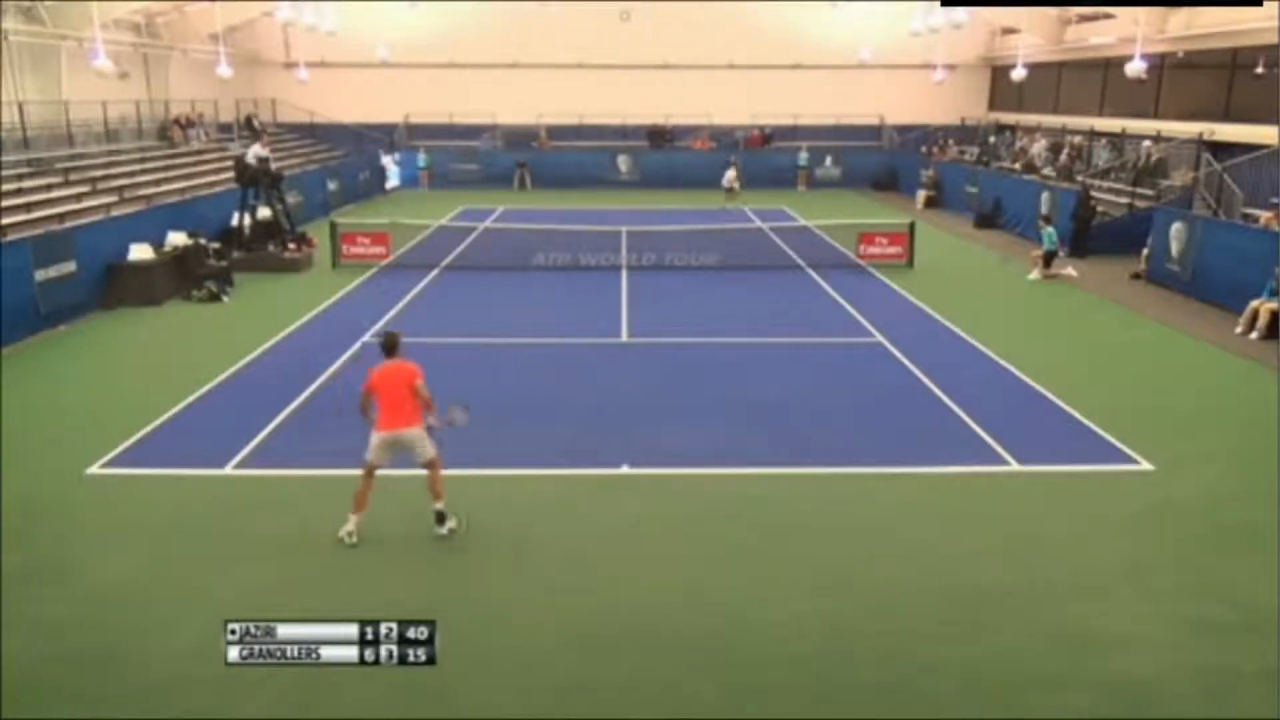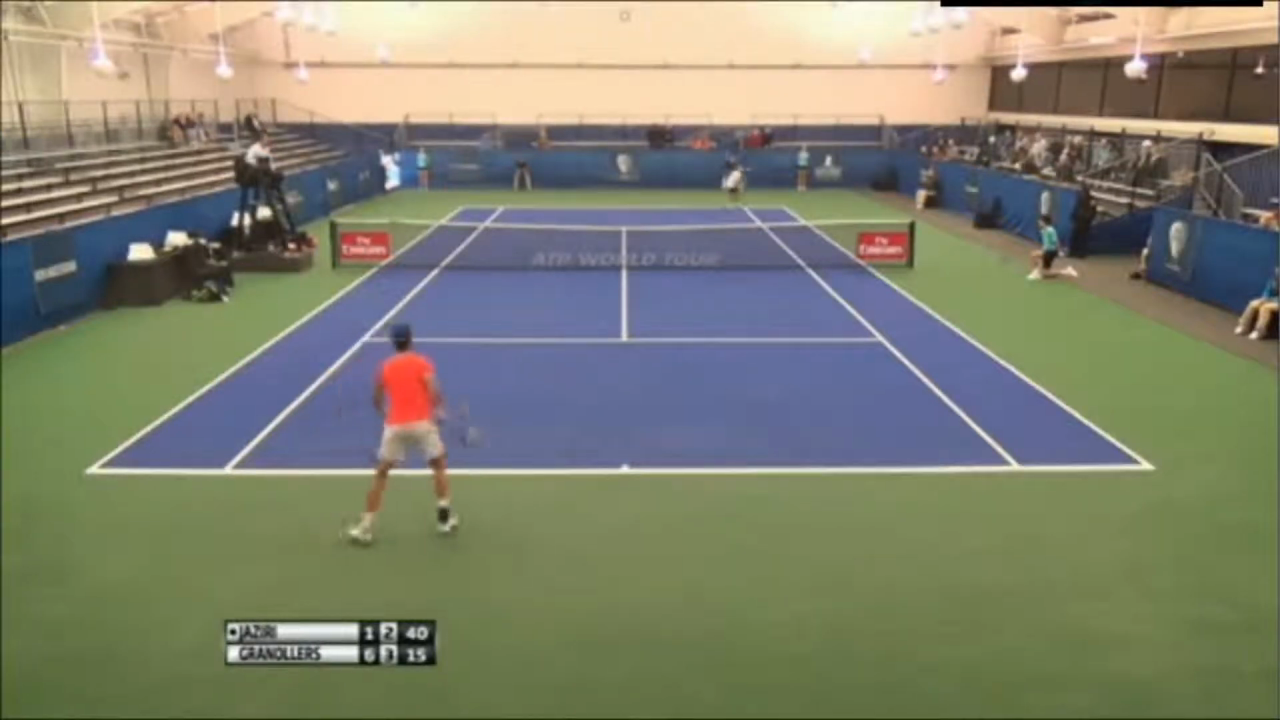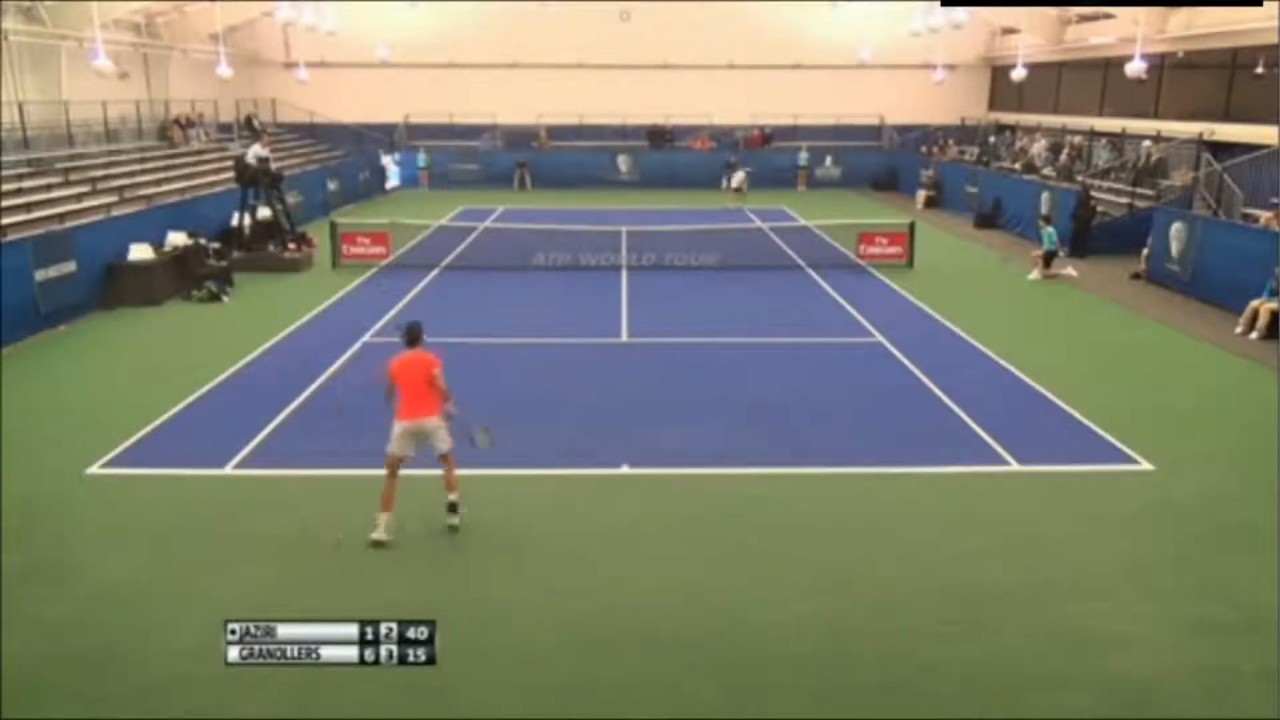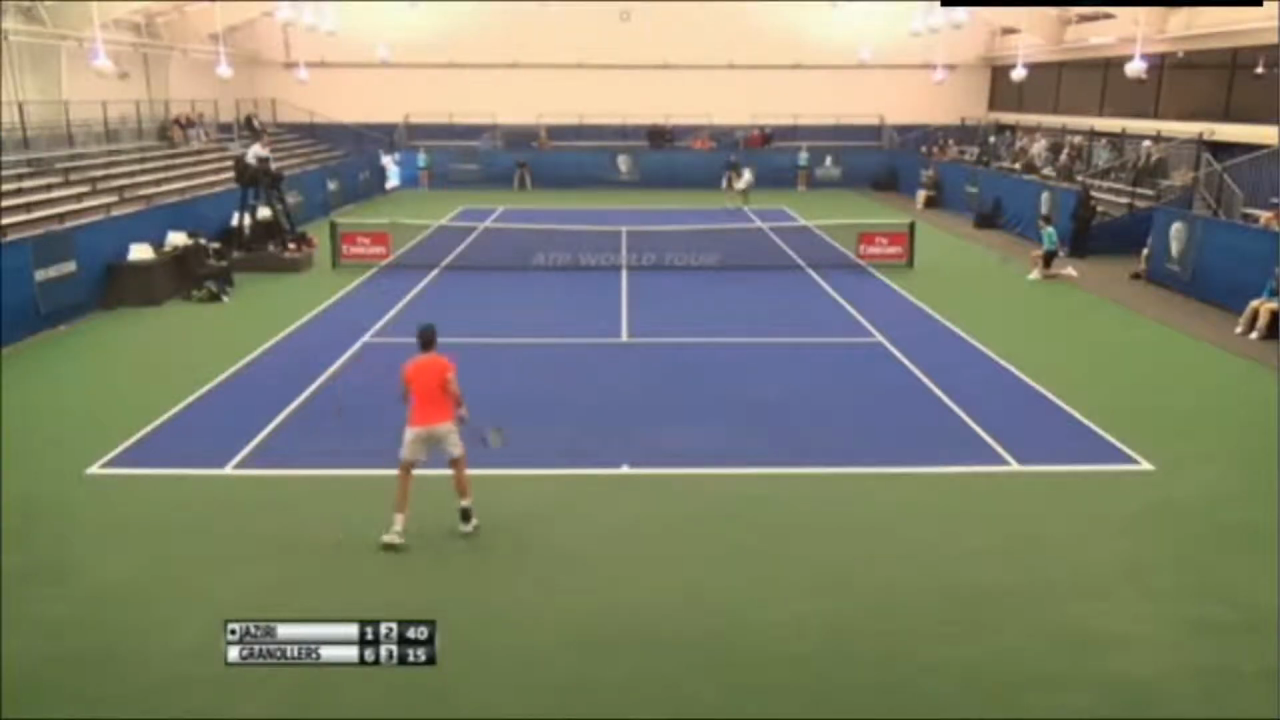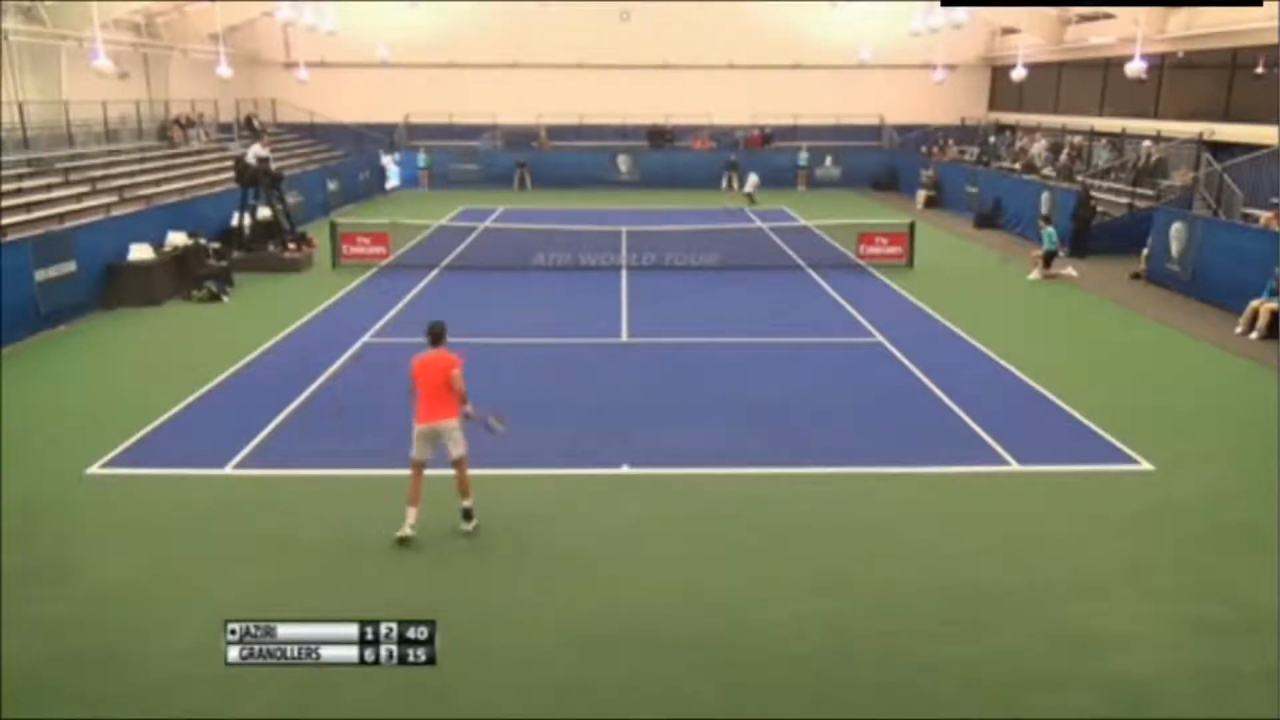
dt=0.1s
person 1, frame 1
left shoulder: (373, 374)
right shoulder: (411, 369)
left elbow: (364, 408)
right elbow: (425, 398)
left wrist: (374, 421)
right wrist: (431, 418)
left hip: (384, 432)
right hip: (412, 429)
left knee: (367, 476)
right knee: (435, 466)
left ankle: (351, 528)
right ankle: (442, 520)
person 1, frame 2
left shoulder: (386, 367)
right shoulder: (422, 362)
left elbow: (377, 400)
right elbow: (434, 392)
right wrist: (439, 410)
left hip: (396, 425)
right hip: (422, 423)
left knee: (381, 474)
right knee: (439, 465)
left ankle: (365, 528)
right ankle: (444, 517)
person 1, frame 3
left shoulder: (395, 363)
right shoulder: (431, 359)
left elbow: (390, 396)
right elbow: (442, 388)
right wrist: (448, 406)
left hip: (404, 422)
right hip: (431, 419)
left knee: (391, 473)
right knee: (448, 460)
left ankle: (382, 528)
right ankle: (452, 512)
person 1, frame 4
left shoulder: (409, 367)
right shoulder: (445, 364)
right elbow: (455, 393)
right wrist: (462, 410)
left hip: (417, 427)
right hip: (443, 424)
left knee: (404, 474)
right knee: (458, 465)
left ankle: (397, 531)
right ankle: (466, 519)
person 1, frame 5
left shoulder: (416, 362)
right shoulder: (452, 360)
right elbow: (459, 390)
right wrist: (466, 407)
left hip: (421, 422)
right hip: (447, 421)
left knee: (416, 473)
right knee: (460, 467)
left ankle: (409, 526)
right ankle: (467, 518)
